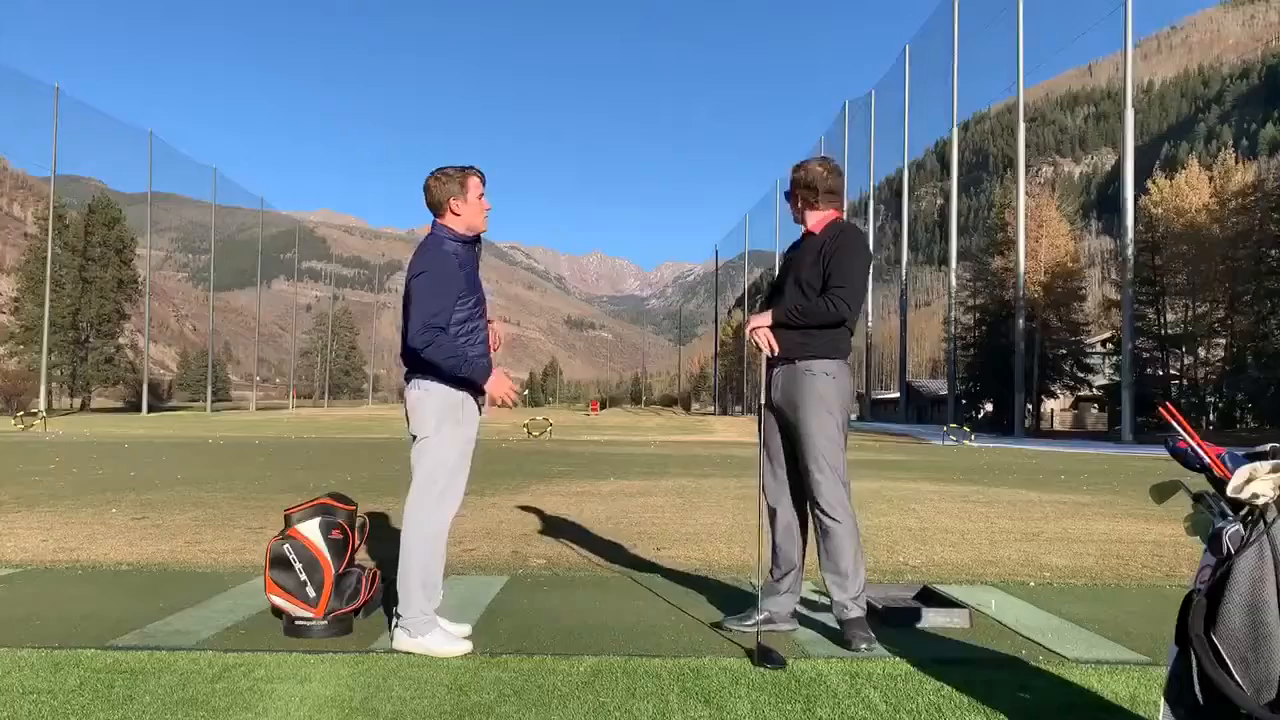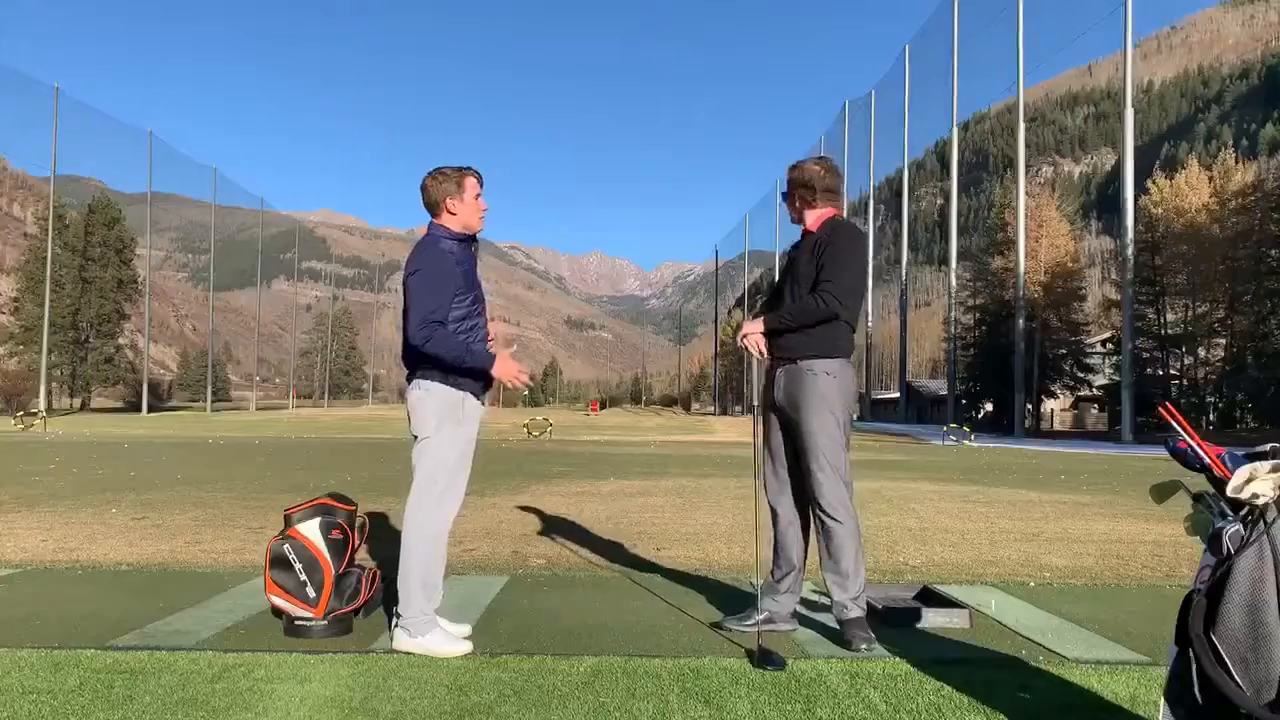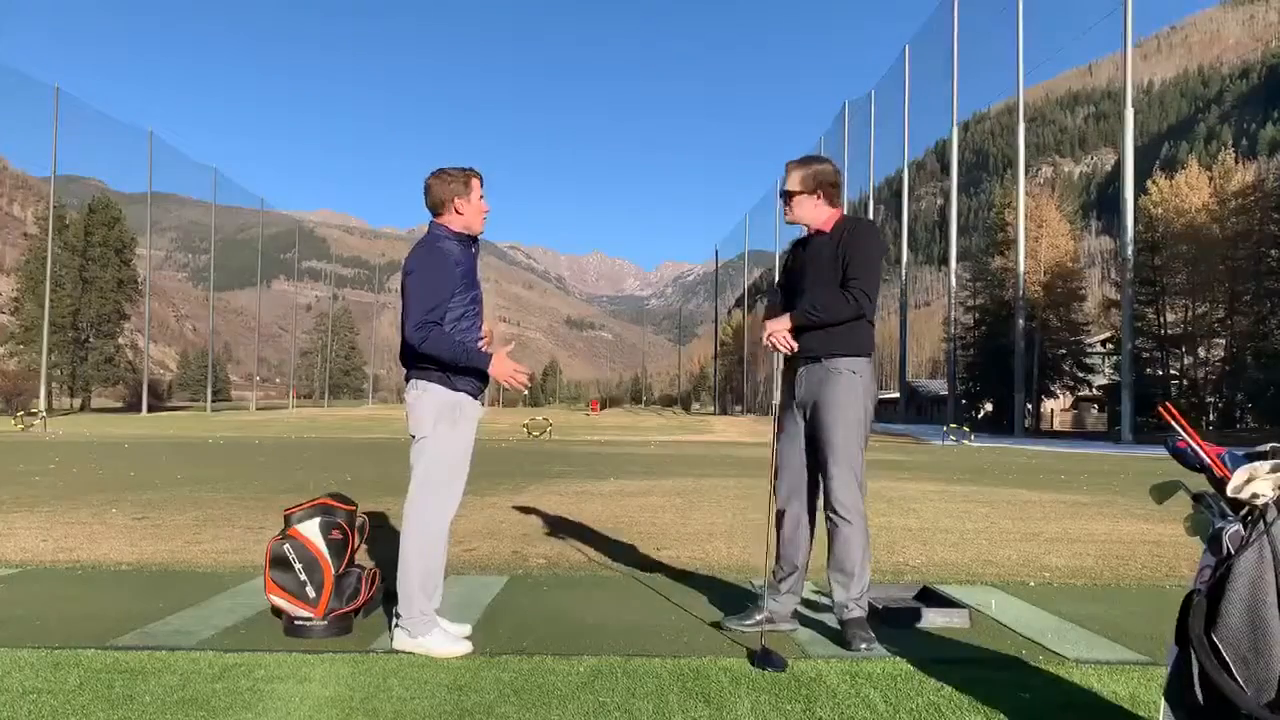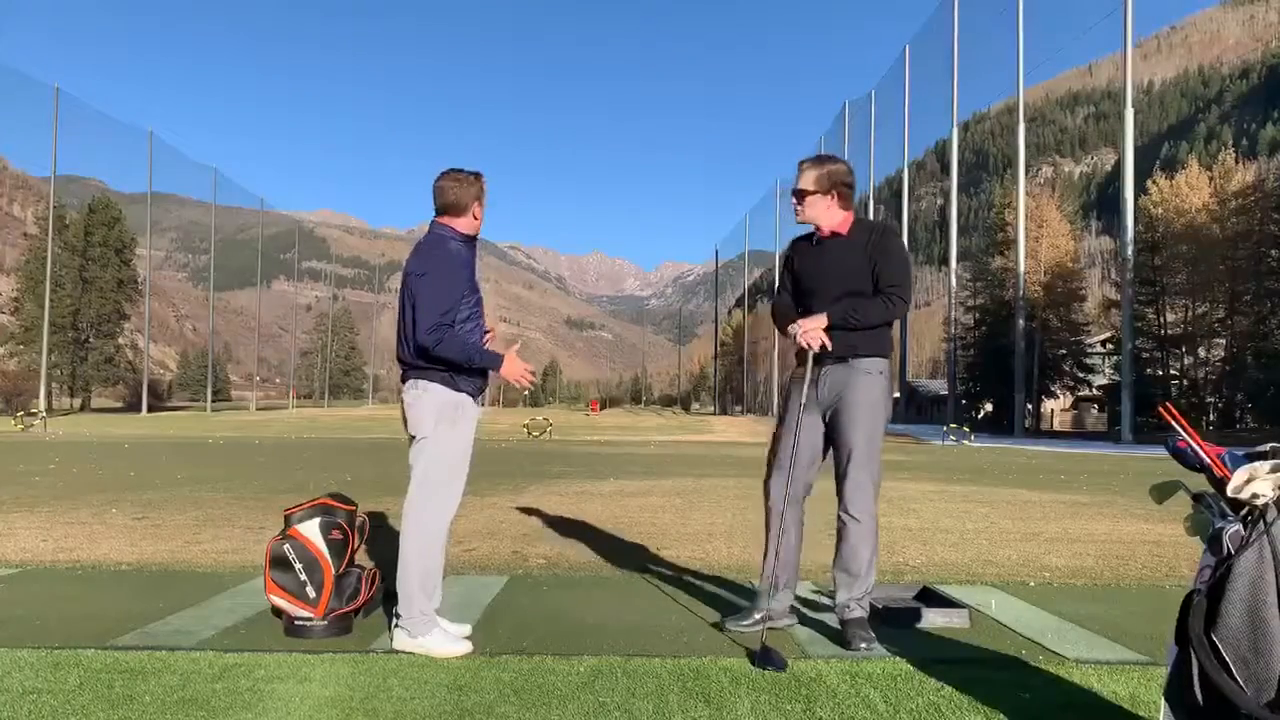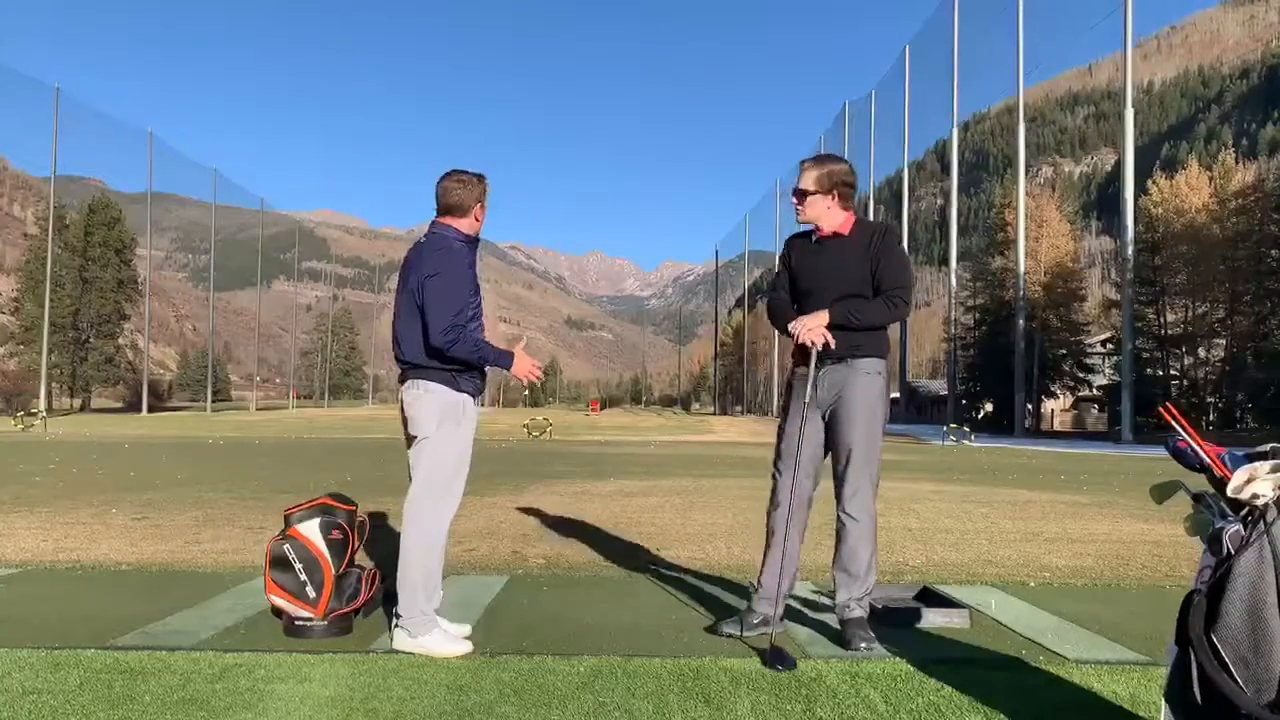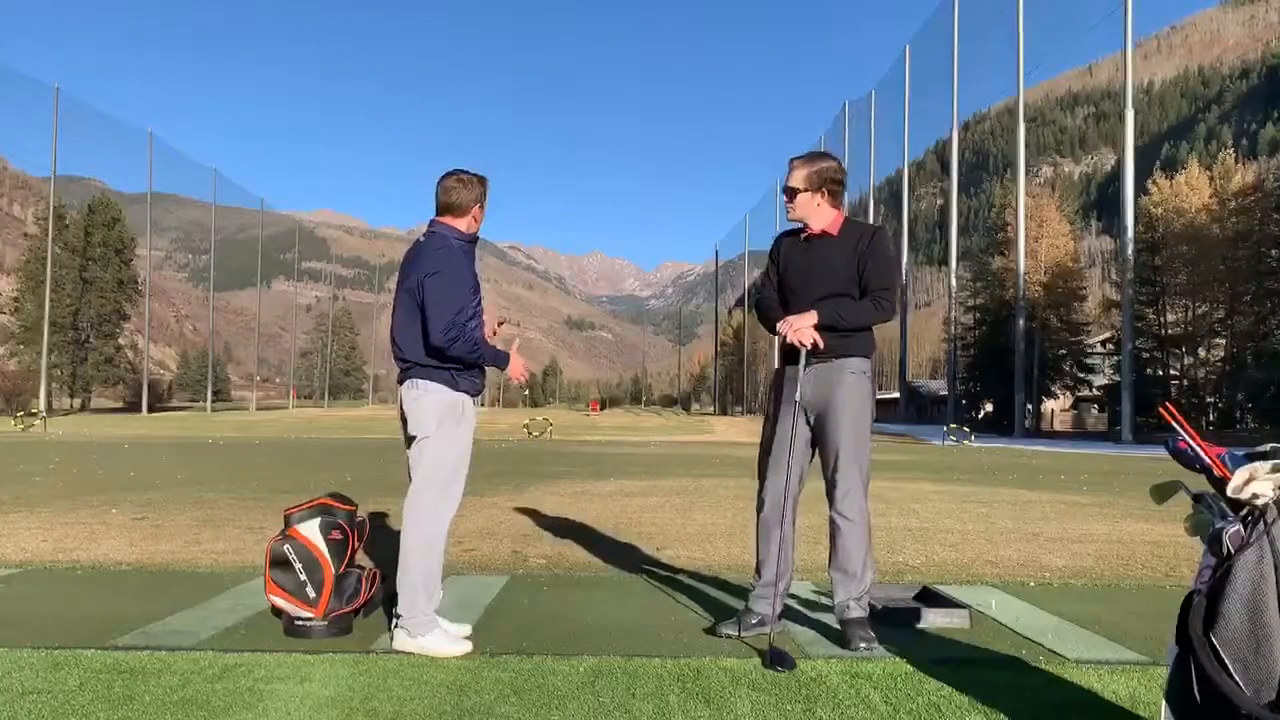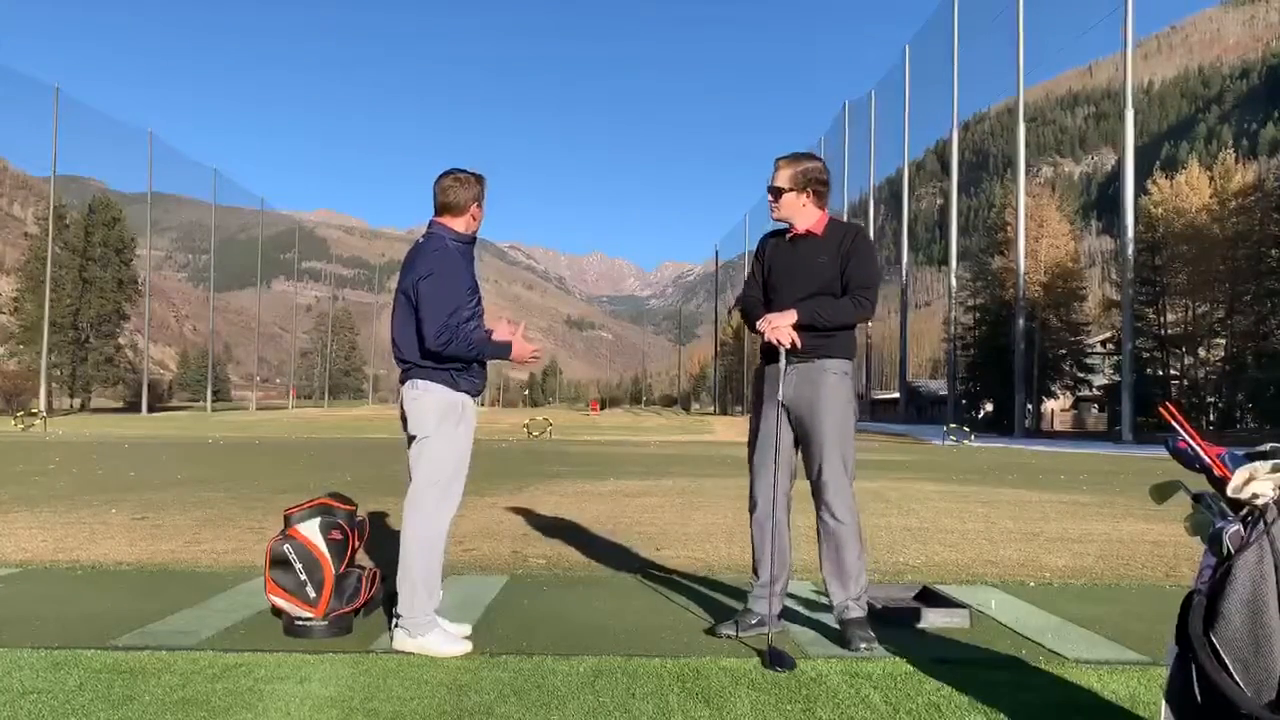
dt=0.3s
person 1, frame 1
left shoulder: (846, 240)
right shoulder: (797, 248)
left elbow: (841, 306)
right elbow: (774, 302)
left wrist: (773, 316)
right wrist: (759, 325)
left hip: (818, 375)
right hip: (777, 375)
left knee: (827, 493)
right knee: (781, 496)
left ankle: (851, 609)
right ankle: (778, 603)
person 1, frame 2
left shoulder: (843, 236)
right shoulder: (801, 246)
left elbow: (831, 302)
right elbow: (777, 302)
left wrist: (764, 323)
right wrist: (755, 328)
left hip: (821, 373)
right hip: (780, 375)
left knee: (829, 493)
right knee: (784, 495)
left ankle: (851, 610)
right ankle: (779, 603)
person 1, frame 3
left shoulder: (859, 234)
right shoulder: (798, 250)
left elbow: (859, 298)
right elbow: (778, 303)
left wrist: (791, 319)
right wrist: (775, 325)
left hip: (843, 372)
right hip: (797, 375)
left knee: (842, 494)
right knee: (790, 494)
left ankle: (852, 610)
right ankle: (779, 603)
person 1, frame 4
left shoulder: (879, 238)
right shoulder: (799, 250)
left elbow: (896, 301)
right elbow: (781, 304)
left wrist: (825, 318)
right wrist: (796, 326)
left hip: (861, 373)
right hip: (808, 375)
left knee: (855, 495)
right knee: (783, 485)
left ankle: (853, 610)
right ankle: (776, 600)
person 1, frame 5
left shoulder: (879, 239)
right shoulder: (796, 247)
left elbow: (896, 304)
right elbow: (777, 303)
left wrist: (825, 315)
right wrist: (797, 324)
left hip: (859, 373)
right hip: (806, 374)
left knee: (855, 495)
right knee: (787, 492)
left ankle: (854, 610)
right ankle: (767, 606)
person 1, frame 6
left shoulder: (867, 239)
right shoulder: (784, 245)
left elbow: (882, 304)
right elbow: (764, 300)
left wrist: (813, 316)
right wrist: (785, 323)
left hip: (844, 373)
right hip: (792, 373)
left knee: (846, 494)
right knee: (774, 491)
left ankle: (853, 610)
right ankle: (765, 604)
person 1, frame 7
left shoulder: (851, 239)
right shoulder: (769, 245)
left elbow: (862, 304)
right elbow: (749, 301)
left wrist: (793, 315)
right wrist: (766, 323)
left hip: (826, 372)
right hip: (772, 372)
left knee: (834, 493)
right knee: (766, 493)
left ankle: (851, 610)
right ankle: (764, 605)
person 2, frame 1
left shoulder: (458, 251)
right shoulder: (439, 257)
right elbow: (425, 338)
left wrist: (483, 329)
right wrist: (486, 374)
left hip: (454, 394)
right hip: (443, 394)
left knee: (438, 503)
right knee: (431, 504)
left ankle: (422, 612)
right ankle: (414, 625)
person 2, frame 2
left shoulder: (457, 250)
right shoulder: (435, 255)
right elbow: (425, 334)
left wrist: (480, 334)
right wrist: (490, 361)
left hip: (456, 392)
right hip: (445, 393)
left knee: (439, 503)
right knee: (432, 504)
left ankle: (422, 612)
right ankle: (414, 625)
person 2, frame 3
left shoulder: (456, 251)
right shoulder: (434, 255)
right elbow: (421, 333)
left wrist: (476, 334)
right wrist: (486, 361)
left hip: (454, 393)
right hip: (442, 394)
left knee: (437, 504)
right knee: (431, 505)
left ankle: (422, 613)
right ankle: (414, 625)
person 2, frame 4
left shoulder: (441, 250)
right shoulder: (443, 256)
right elbow: (434, 337)
left wrist: (476, 334)
right wrist: (497, 362)
left hip: (445, 392)
right hip: (443, 393)
left knee: (434, 504)
right knee: (431, 505)
left ankle: (421, 612)
right ankle: (413, 624)
person 2, frame 5
left shoulder: (424, 250)
right shoulder: (450, 257)
right elbow: (447, 337)
left wrist: (471, 332)
right wrist: (507, 359)
left hip: (431, 389)
right hip: (444, 393)
left knee: (431, 503)
right knee: (431, 505)
left ankle: (419, 613)
right ankle: (414, 625)
person 2, frame 6
left shoulder: (424, 250)
right shoulder: (449, 256)
right elbow: (447, 337)
left wrist: (477, 332)
right wrist: (503, 358)
left hip: (429, 388)
right hip: (443, 393)
left knee: (430, 503)
right knee: (432, 504)
left ankle: (420, 613)
right ankle: (415, 625)
person 2, frame 7
left shoulder: (430, 250)
right shoulder: (444, 257)
right elbow: (442, 337)
left wrist: (489, 336)
right wrist: (504, 350)
left hip: (437, 391)
right hip: (443, 394)
left knee: (432, 503)
right knee: (431, 505)
left ankle: (420, 613)
right ankle: (415, 625)
